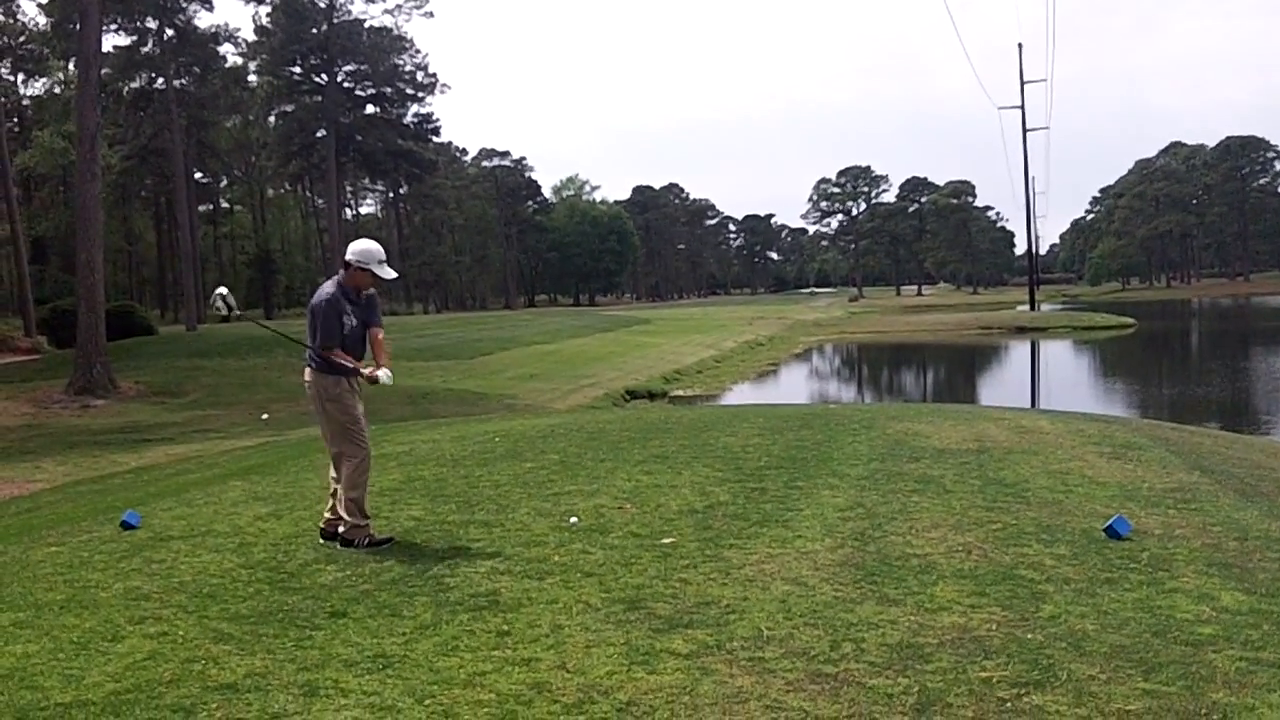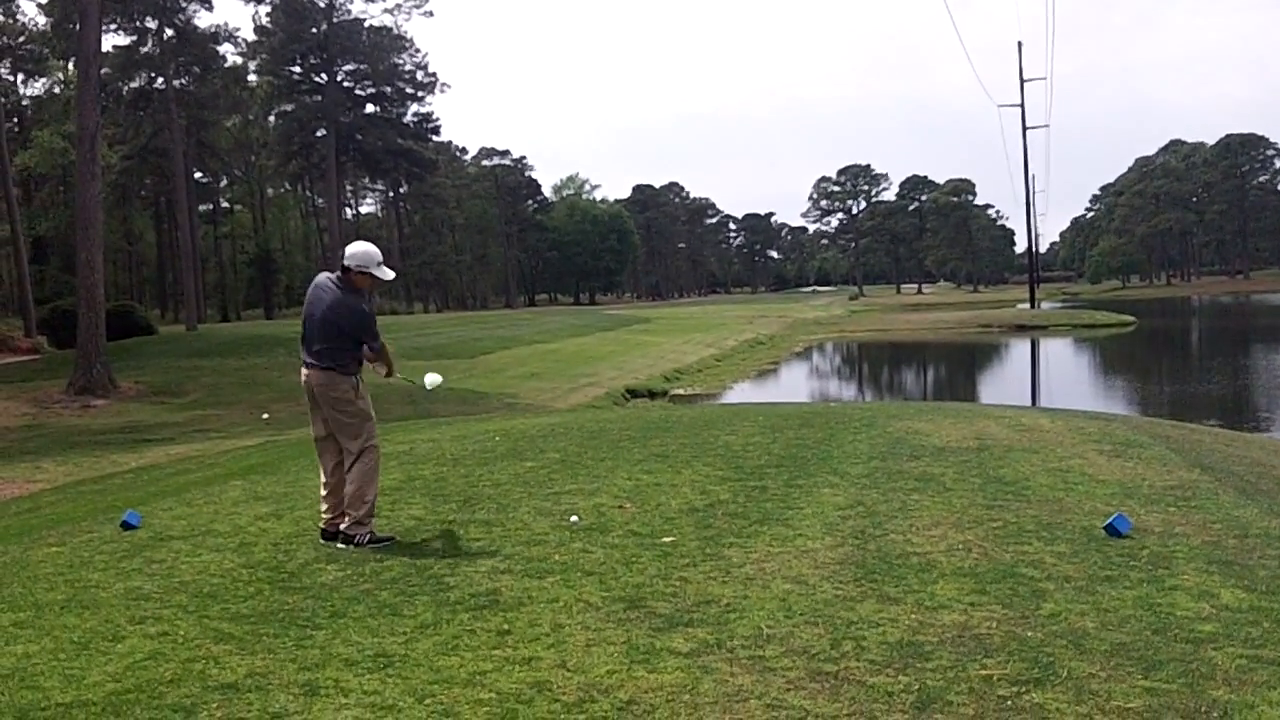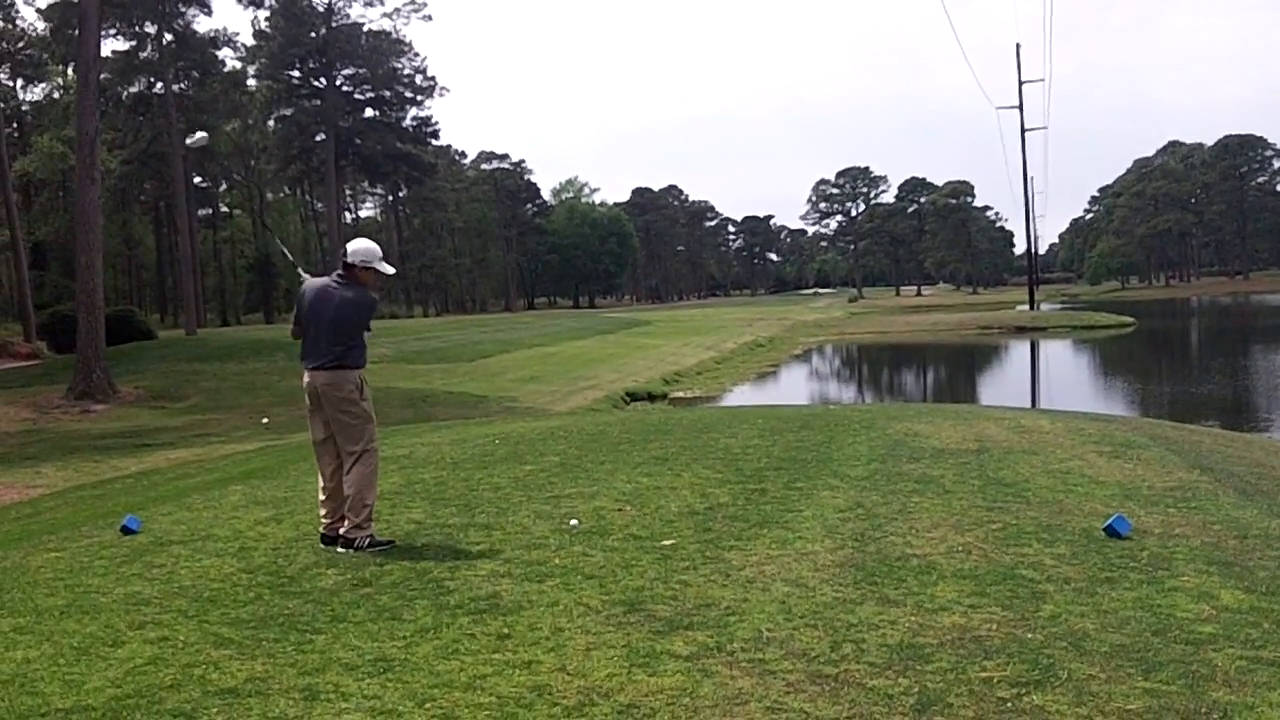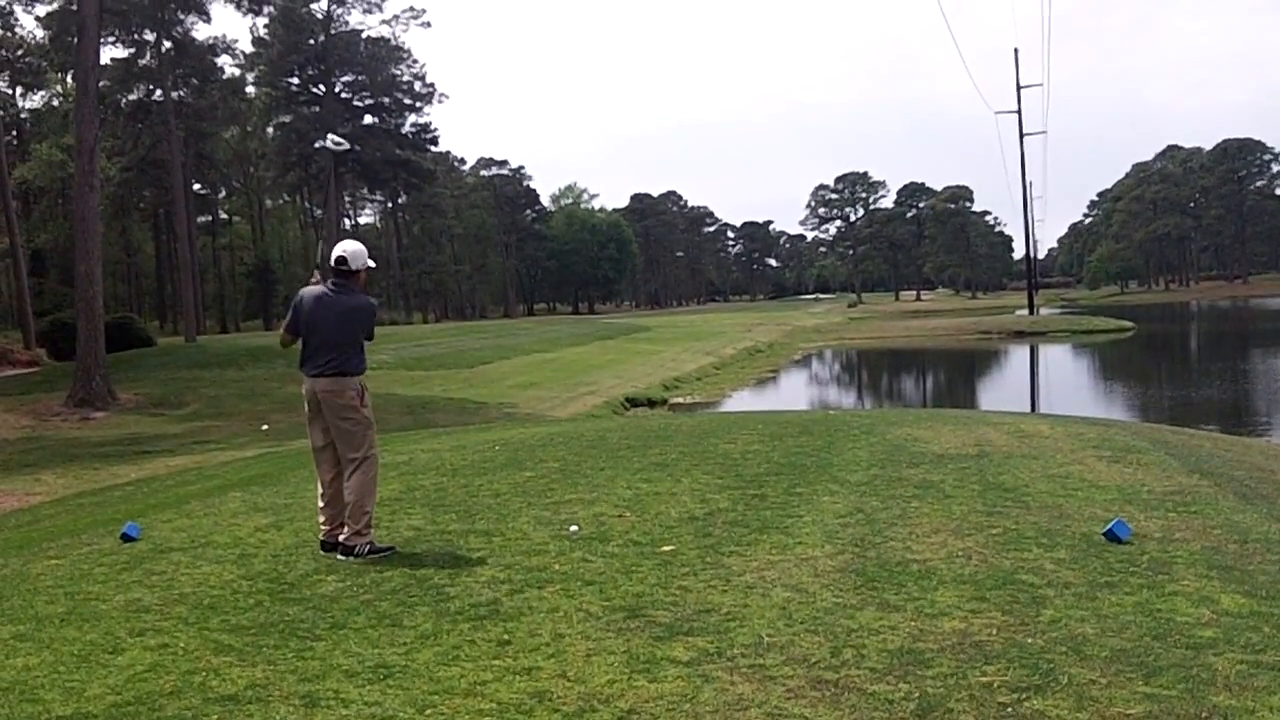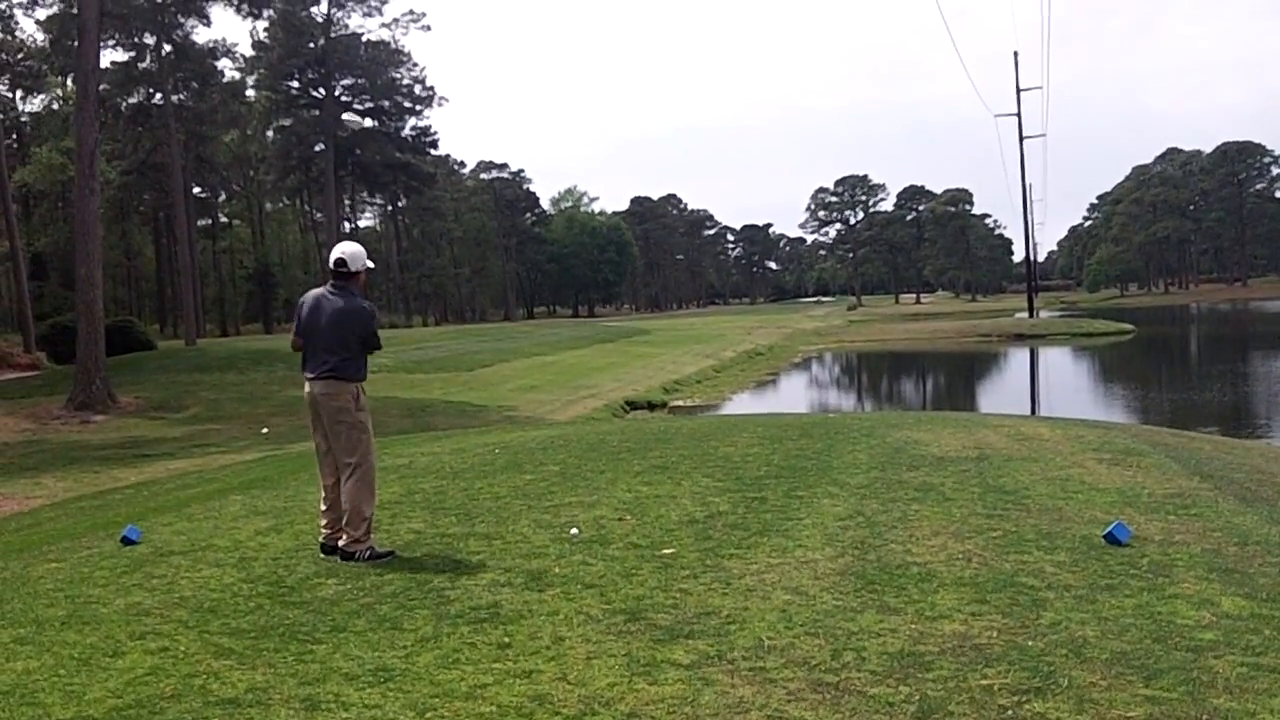
dt=0.3s
person 1, frame 1
left shoulder: (367, 297)
right shoulder: (328, 299)
left elbow: (376, 335)
right elbow: (330, 352)
left wrist: (383, 366)
right wrist: (361, 370)
left hip: (346, 380)
right hip: (328, 381)
left knee: (347, 455)
right knee: (355, 453)
left ankle: (334, 523)
right ankle: (353, 531)
person 1, frame 2
left shoulder: (320, 281)
right shoulder: (357, 310)
right elbow: (376, 347)
left wrist: (360, 350)
right wrist: (388, 365)
left hip: (311, 375)
right hip: (339, 382)
left knee: (331, 453)
right knee: (363, 451)
left ankle: (332, 523)
right ankle: (355, 529)
person 1, frame 3
left shoulder: (310, 288)
right shoulder: (366, 301)
left elbow: (296, 333)
left hip: (313, 378)
right hip: (344, 381)
left knee: (329, 456)
right knee: (361, 454)
left ankle: (331, 527)
right ankle: (355, 532)
person 1, frame 4
left shoulder: (306, 297)
right shoulder: (365, 306)
left elbow: (285, 340)
left hip: (313, 385)
right hip: (345, 387)
left knee: (328, 463)
right knee: (360, 461)
left ankle: (331, 533)
right ankle: (355, 539)
person 1, frame 5
left shoulder: (309, 300)
right shoulder: (362, 310)
left elbow: (296, 345)
right elbow: (372, 348)
left hip: (314, 387)
right hip: (343, 391)
left knee: (330, 466)
right knee: (358, 466)
left ankle: (331, 536)
right ankle: (354, 544)
